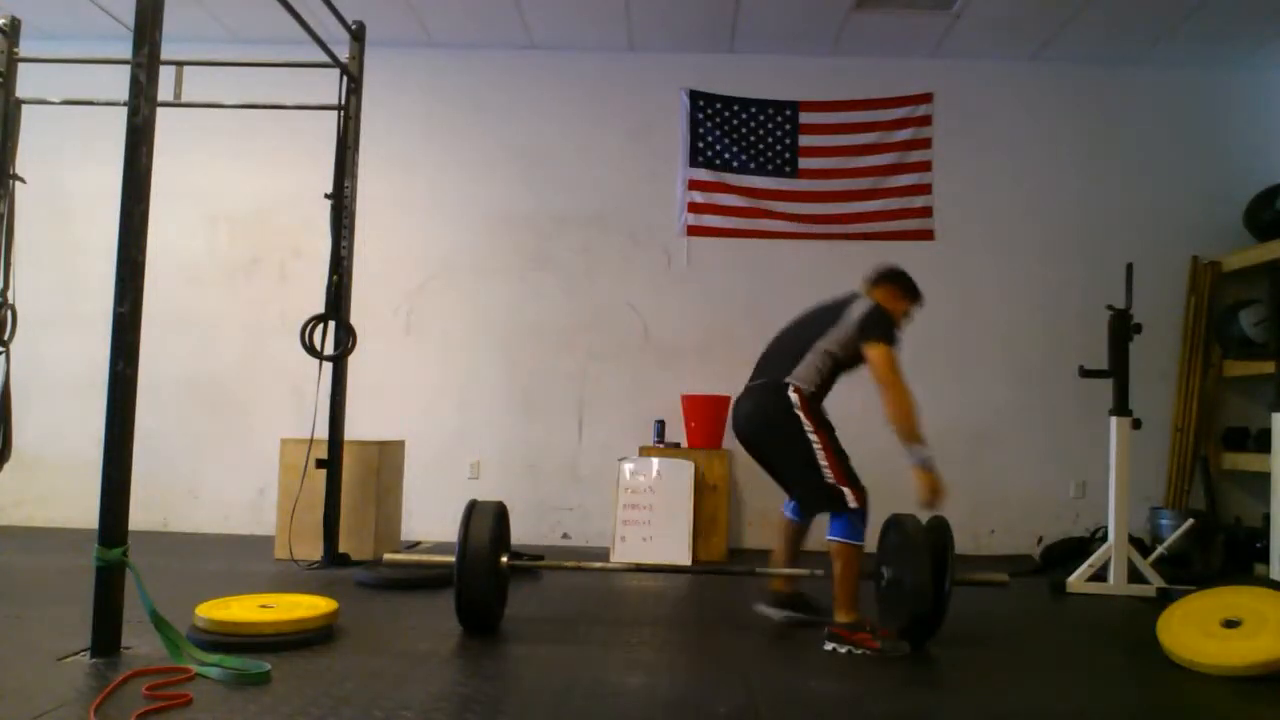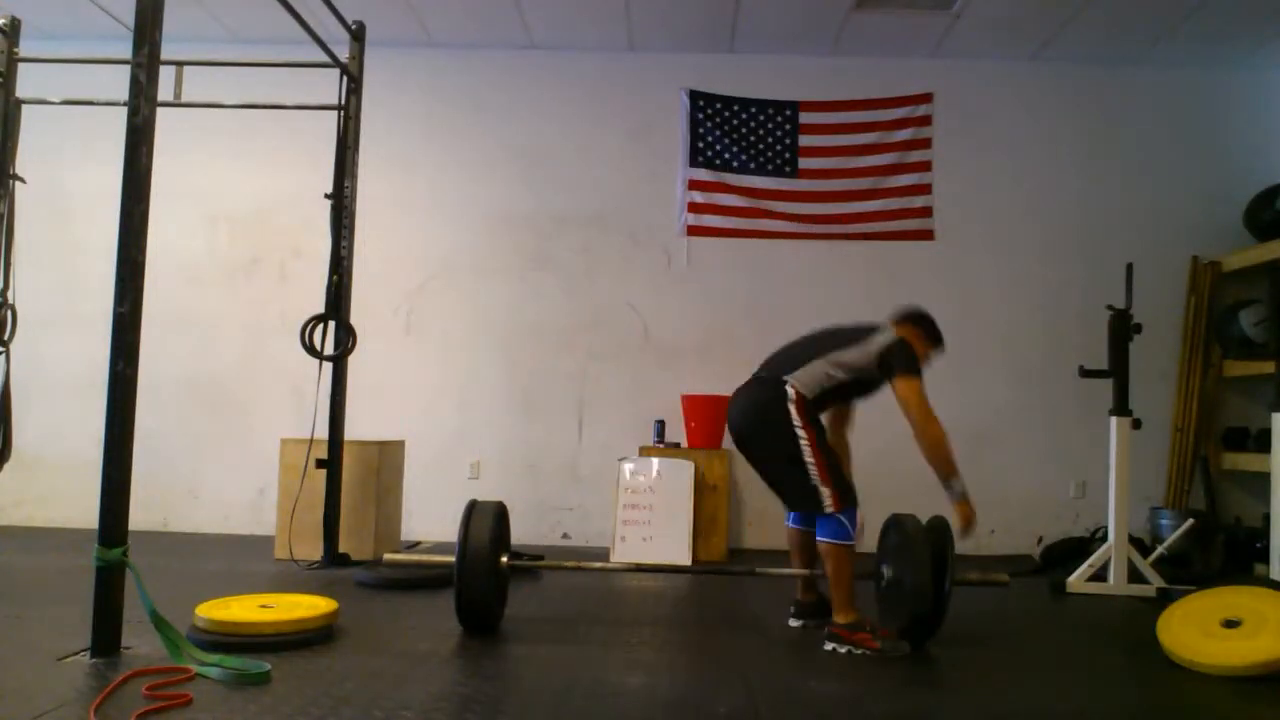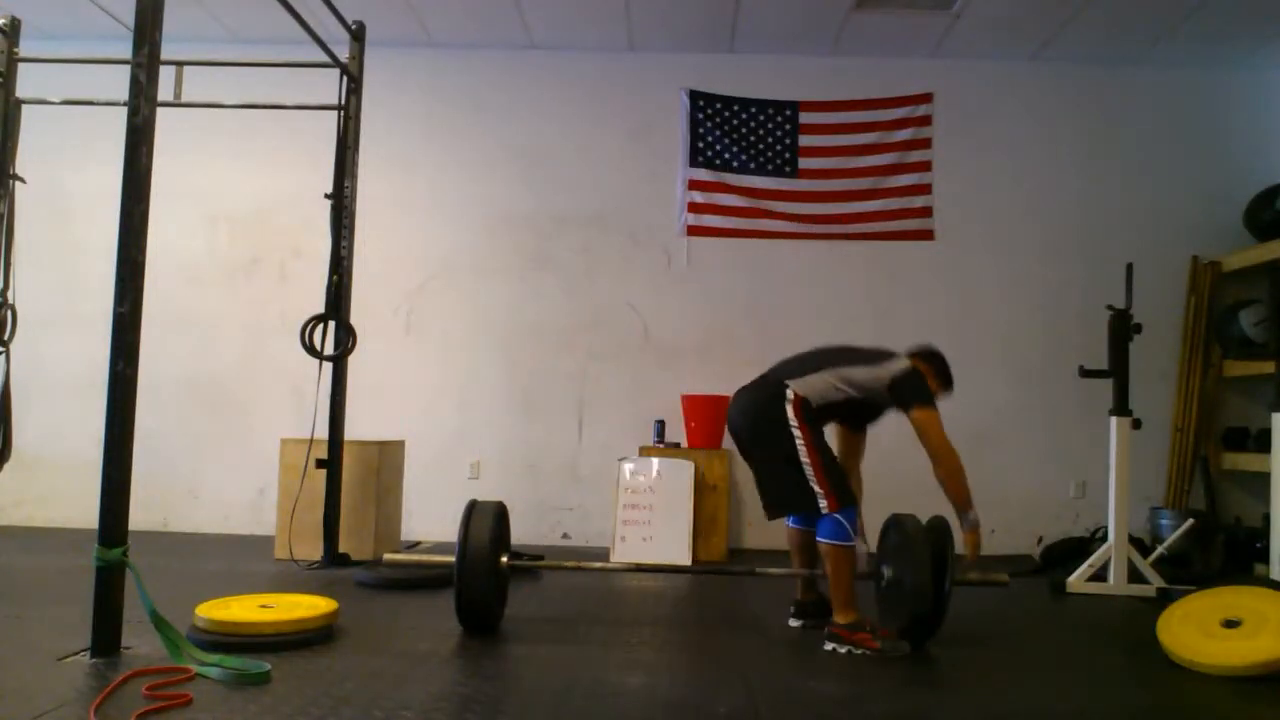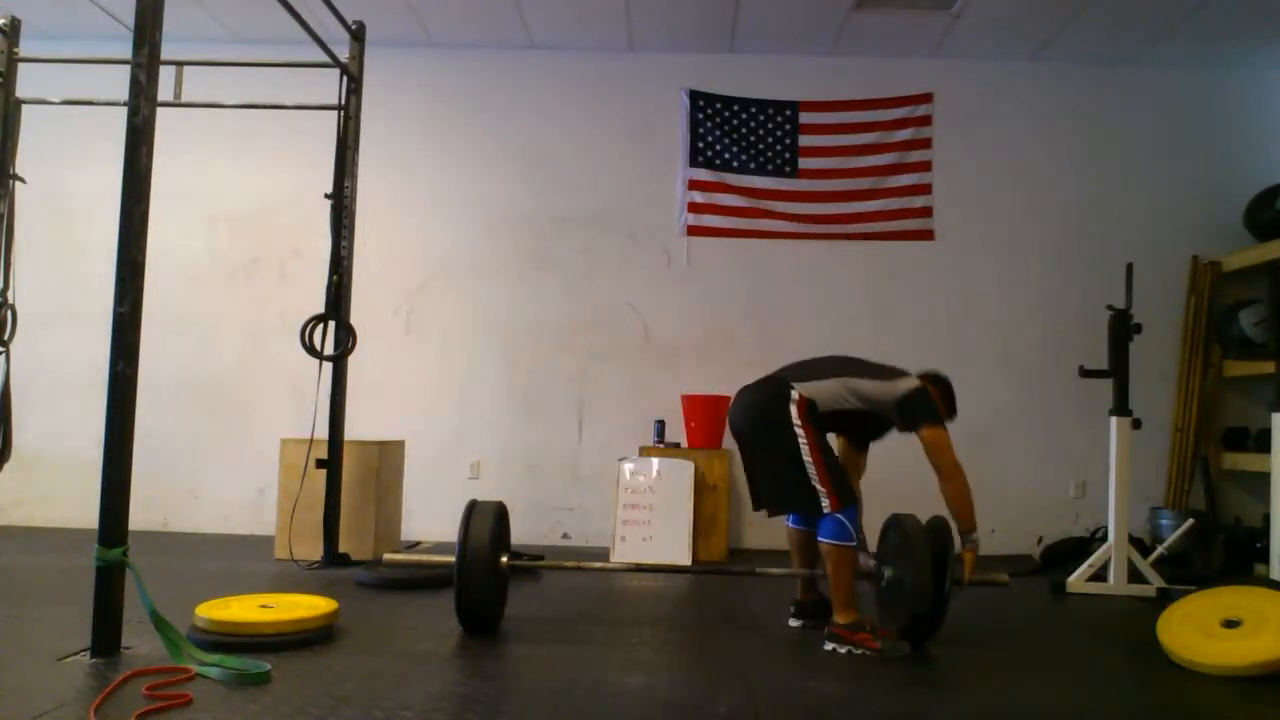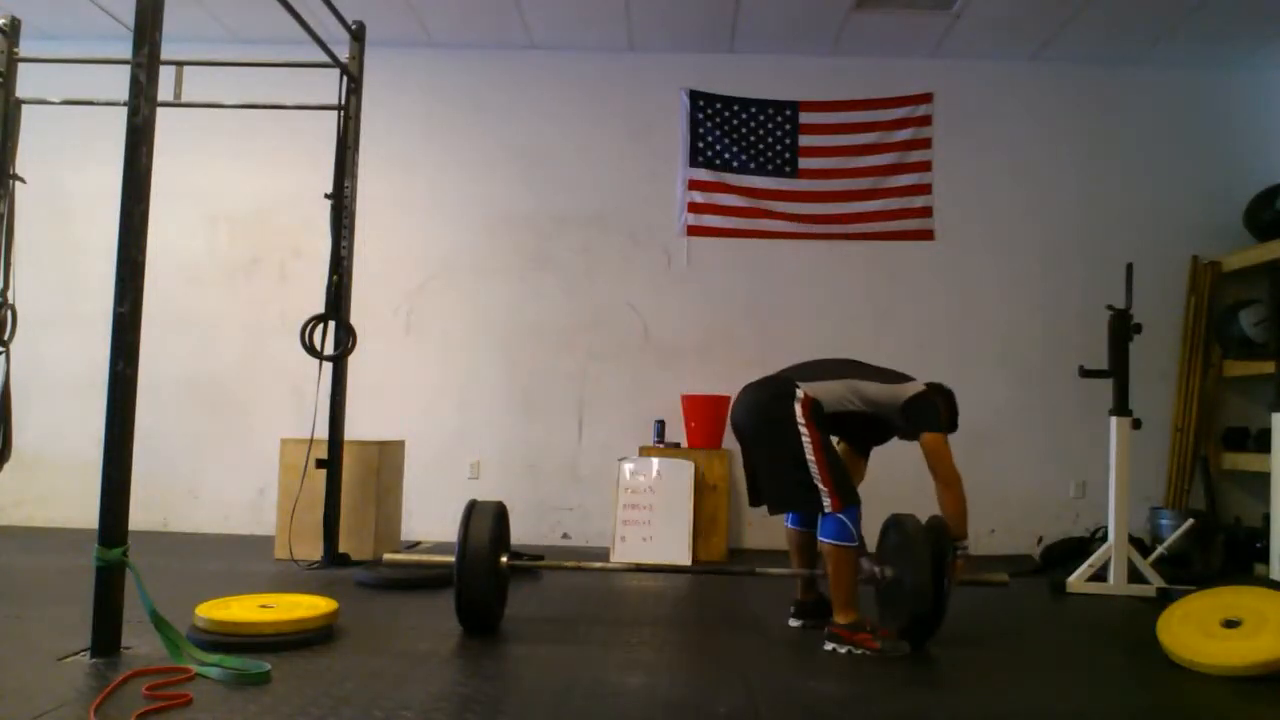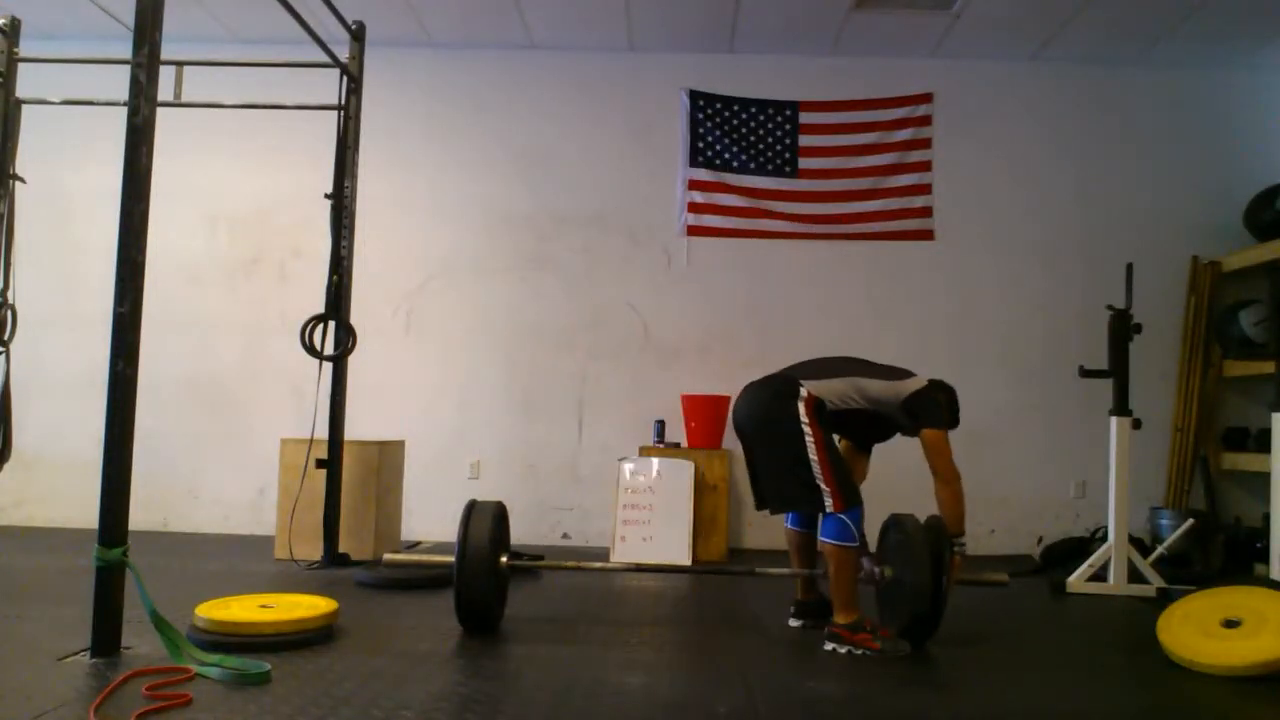
dt=0.1s
person 1, frame 1
left shoulder: (838, 314)
right shoulder: (873, 313)
right elbow: (893, 391)
left wrist: (830, 468)
right wrist: (922, 461)
left hip: (749, 408)
right hip: (782, 406)
left knee: (805, 493)
right knee: (850, 503)
left ankle: (781, 591)
right ankle: (846, 627)
person 1, frame 2
left shoulder: (856, 343)
right shoulder: (896, 346)
left elbow: (837, 432)
right elbow: (925, 424)
left wrist: (840, 479)
right wrist: (957, 492)
left hip: (747, 404)
right hip: (777, 405)
left knee: (810, 501)
right knee: (837, 505)
left ankle: (806, 601)
right ankle: (845, 625)
person 1, frame 3
left shoulder: (865, 391)
right shoulder: (907, 376)
left elbow: (849, 463)
right elbow: (942, 456)
left wrist: (854, 531)
right wrist: (969, 521)
left hip: (747, 406)
right hip: (776, 410)
left knee: (807, 497)
right knee: (835, 505)
left ankle: (807, 602)
right ankle: (845, 626)
person 1, frame 4
left shoulder: (867, 407)
right shoulder: (915, 393)
left elbow: (849, 478)
right elbow: (950, 474)
left wrist: (858, 550)
right wrist: (969, 539)
left hip: (748, 405)
right hip: (778, 411)
left knee: (808, 499)
right knee: (836, 506)
left ankle: (807, 602)
right ankle: (845, 626)
person 1, frame 5
left shoulder: (871, 414)
right shoulder: (922, 399)
left elbow: (848, 480)
right elbow: (948, 482)
left wrist: (856, 552)
right wrist: (959, 548)
left hip: (751, 404)
right hip: (782, 409)
left knee: (804, 497)
right knee: (839, 505)
left ankle: (807, 602)
right ankle: (845, 626)
person 1, frame 6
left shoulder: (871, 414)
right shoulder: (923, 396)
left elbow: (850, 480)
right elbow: (946, 478)
left wrist: (859, 551)
right wrist: (956, 545)
left hip: (753, 403)
right hip: (785, 409)
left knee: (804, 499)
right knee: (840, 504)
left ankle: (807, 602)
right ankle: (845, 626)
